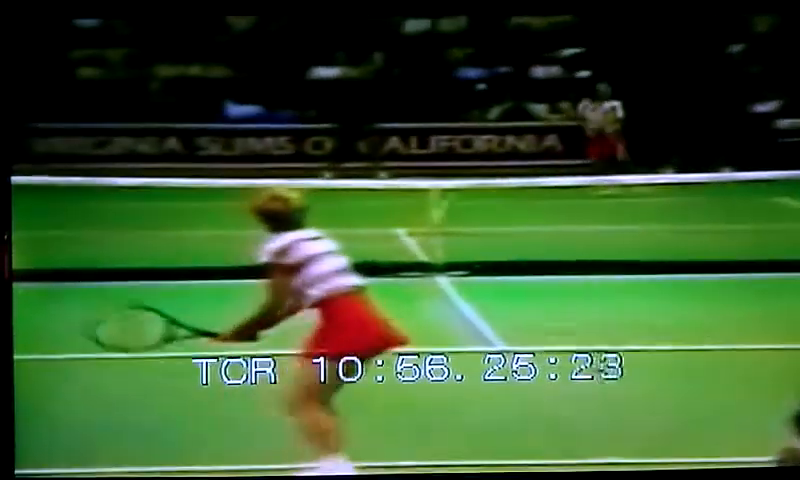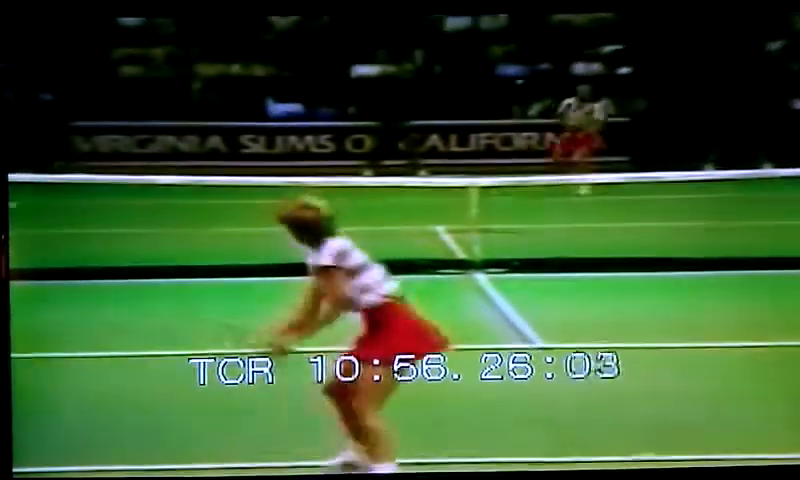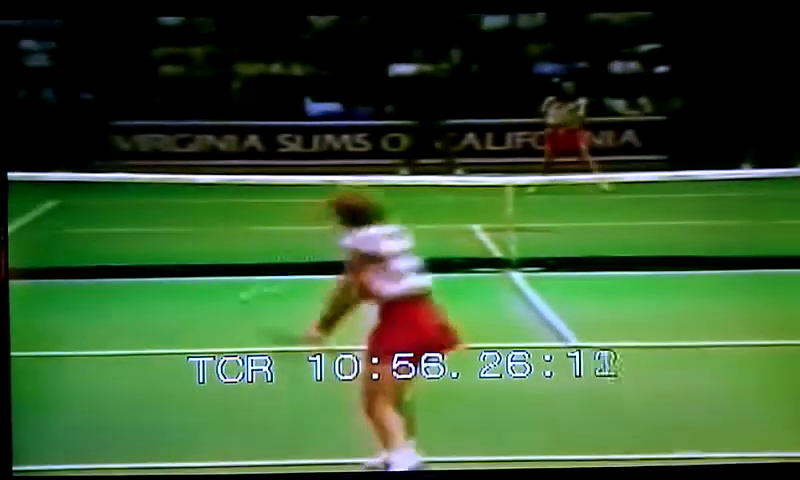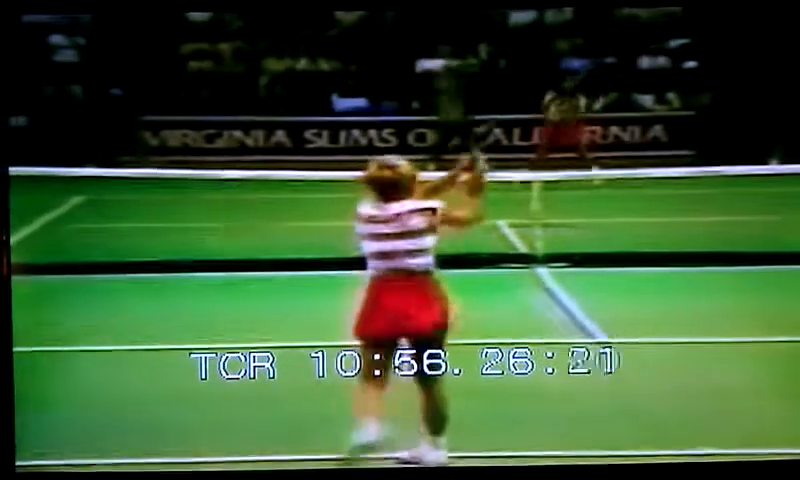
dt=0.3s
person 1, frame 1
left shoulder: (280, 246)
right shoulder: (316, 238)
left elbow: (276, 304)
left wrist: (242, 330)
right wrist: (255, 328)
left hip: (344, 323)
right hip: (360, 317)
left knee: (302, 404)
right knee: (314, 400)
right ankle: (335, 465)
person 1, frame 2
left shoulder: (330, 252)
right shoulder: (327, 251)
left elbow: (337, 304)
right elbow: (313, 304)
left wrist: (295, 336)
right wrist: (289, 332)
left hip: (394, 330)
right hip: (385, 327)
left knee: (365, 408)
right knee: (337, 389)
right ankle: (362, 452)
person 1, frame 3
left shoulder: (360, 240)
right shoulder: (396, 232)
left elbow: (357, 289)
left wrist: (324, 325)
left hip: (399, 321)
right hip: (424, 317)
left knee: (378, 398)
right knee: (387, 391)
left ankle: (405, 457)
right ankle: (401, 451)
person 1, frame 4
left shoulder: (366, 211)
right shoulder: (427, 209)
right elbow: (471, 216)
left wrist: (452, 176)
right wrist: (475, 187)
left hip: (382, 301)
right hip: (424, 300)
left knee: (371, 380)
right knee: (429, 381)
left ankle: (368, 429)
right ankle: (434, 448)
